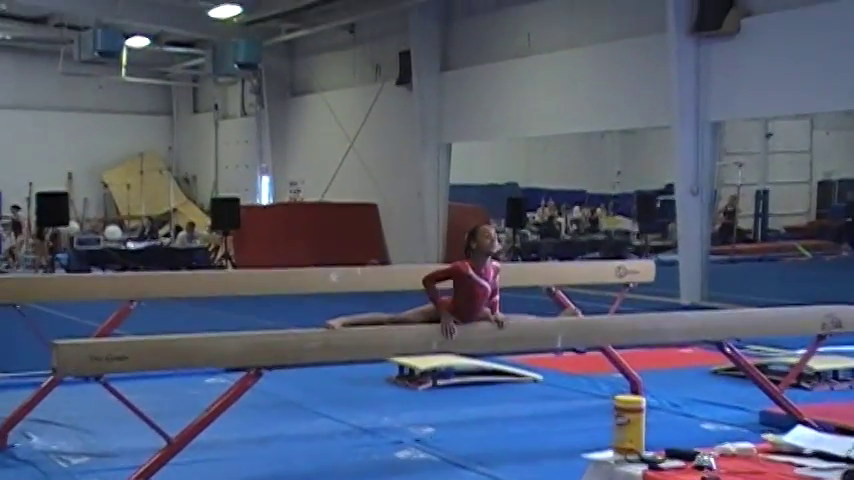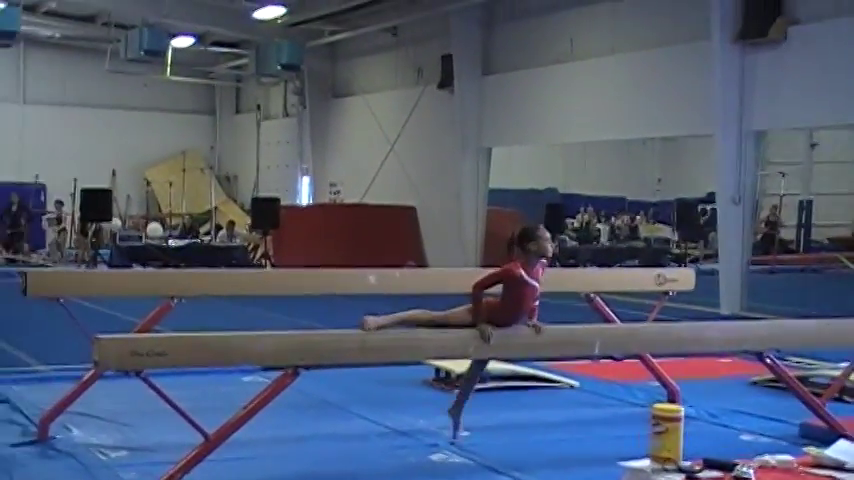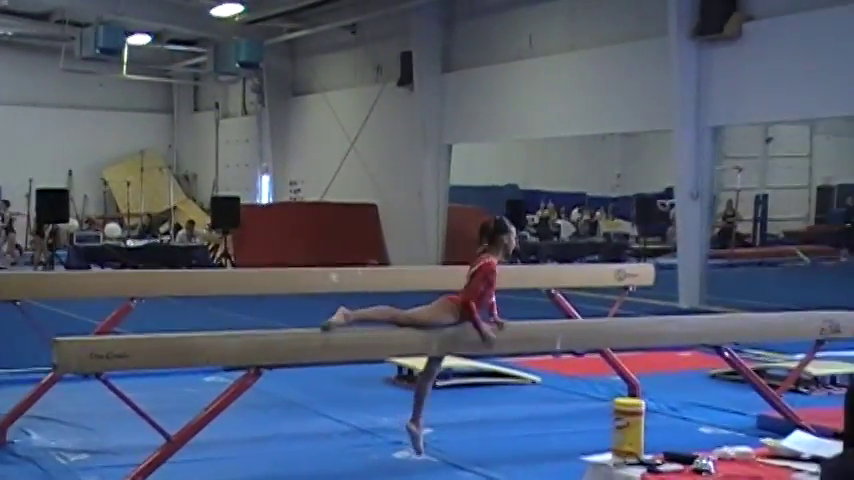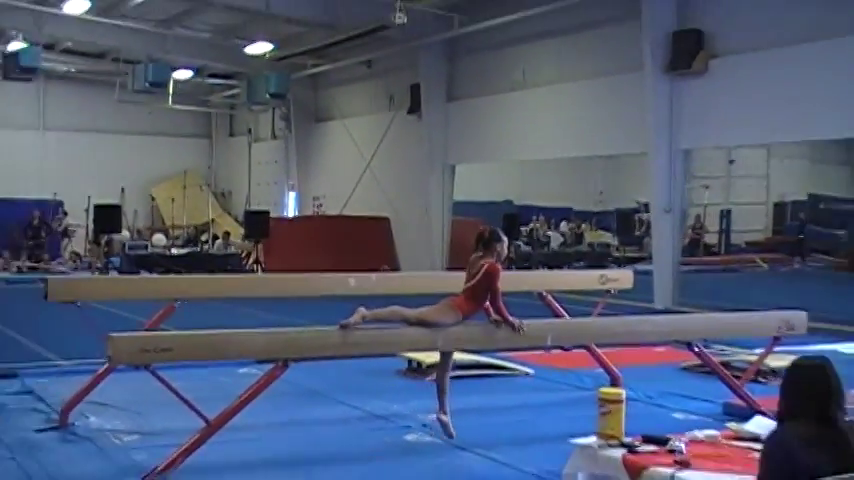
dt=0.4s
person 1, frame 1
left shoulder: (496, 268)
right shoulder: (462, 269)
left elbow: (494, 295)
right elbow: (428, 281)
left wrist: (496, 313)
right wrist: (445, 313)
left hip: (473, 316)
right hip: (447, 311)
right knee: (395, 319)
right ankle: (344, 321)
person 1, frame 2
left shoulder: (541, 266)
right shoulder: (514, 271)
right elbow: (477, 287)
left wrist: (532, 319)
right wrist: (480, 323)
left hip: (502, 322)
right hip: (489, 314)
left knee: (479, 365)
right knee: (436, 318)
left ankle: (457, 410)
right ankle: (383, 320)
person 1, frame 3
left shoulder: (487, 258)
right shoulder: (489, 264)
left elbow: (486, 291)
right elbow: (467, 301)
left wrist: (494, 316)
right wrist: (480, 327)
left hip: (455, 311)
right hip: (451, 310)
left knee: (431, 370)
right knee: (401, 316)
right ankle: (348, 316)
person 1, frame 4
left shoulder: (476, 260)
right shoulder: (493, 268)
right elbow: (495, 301)
left wrist: (491, 315)
right wrist: (509, 320)
left hip: (452, 306)
right hip: (455, 311)
left knee: (445, 364)
right knee: (412, 316)
left ankle: (443, 411)
right ankle: (366, 315)
